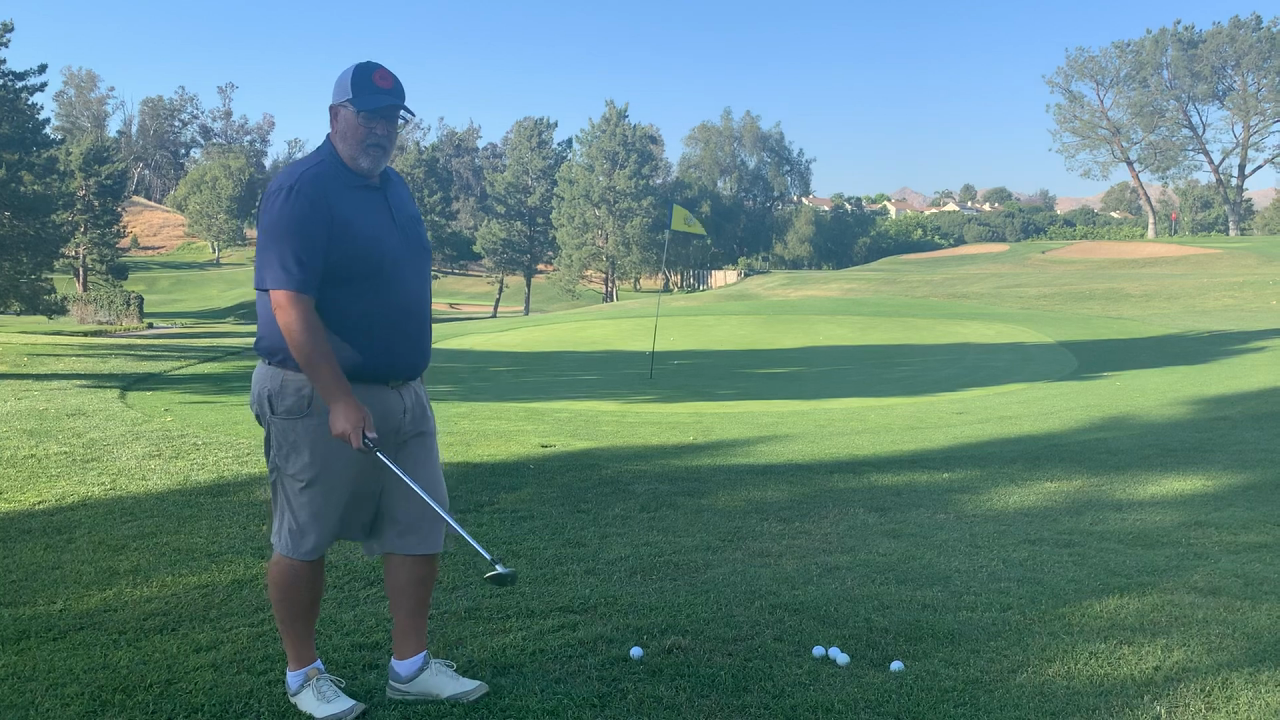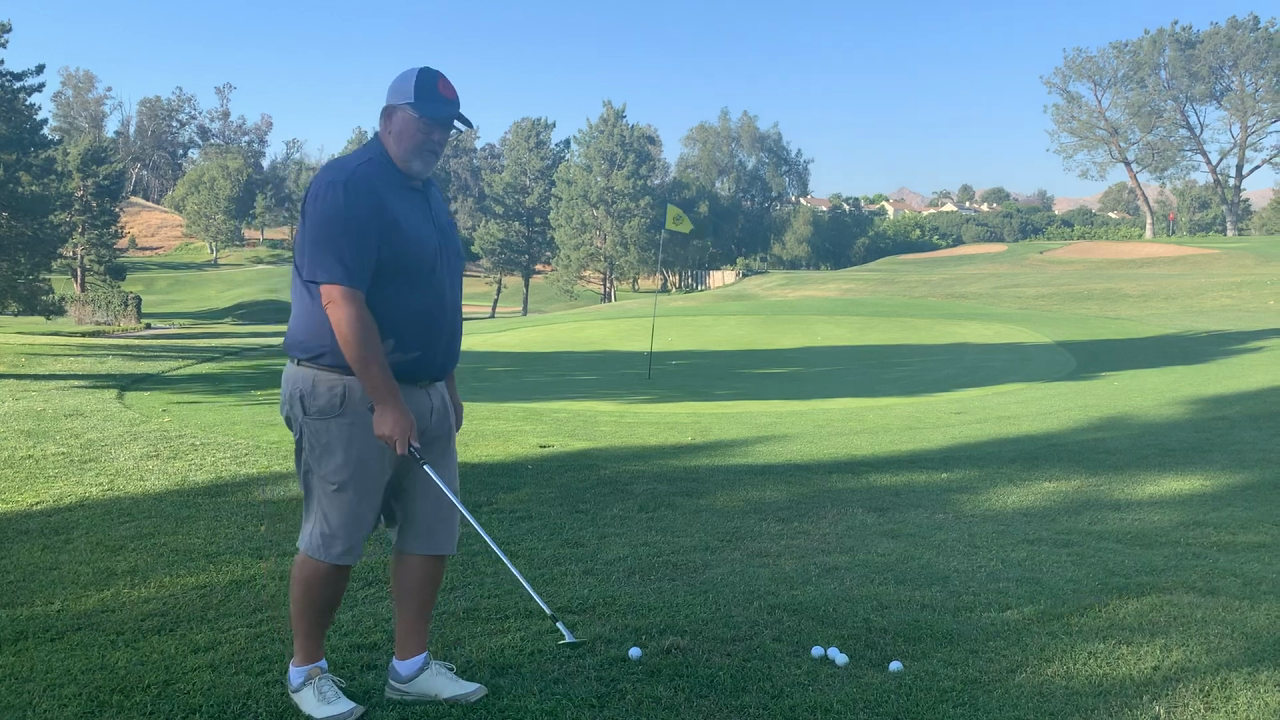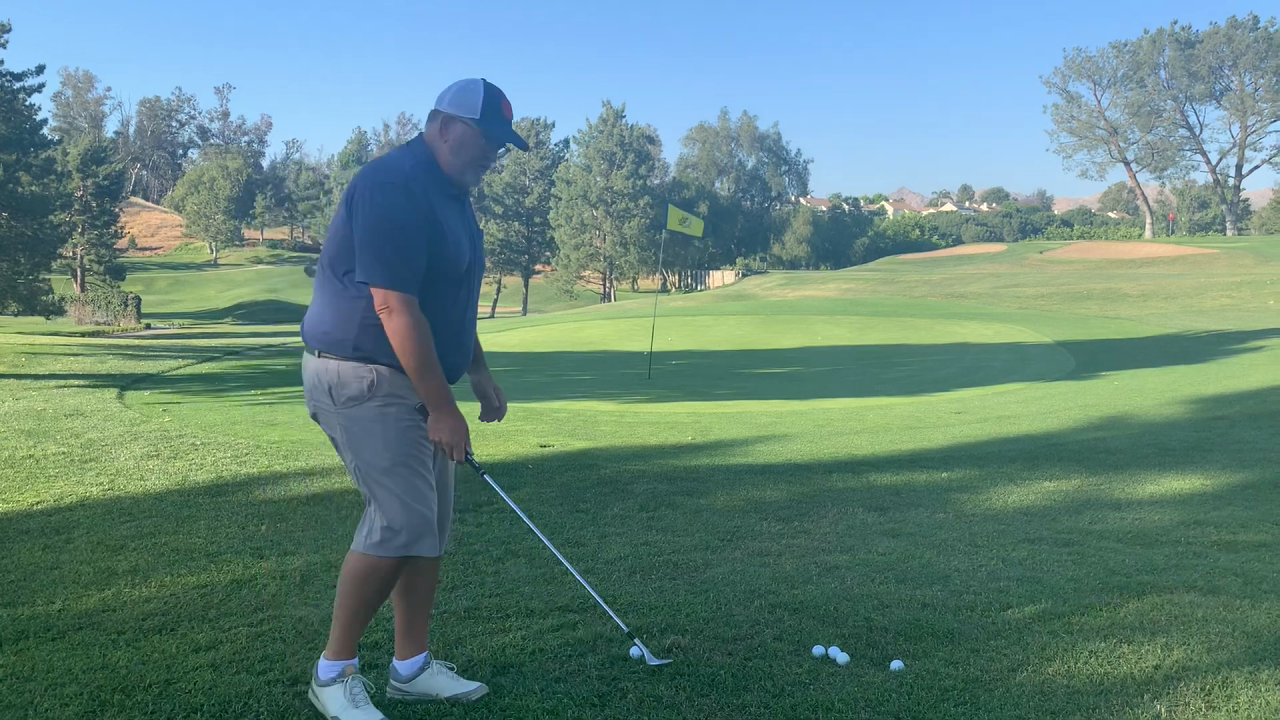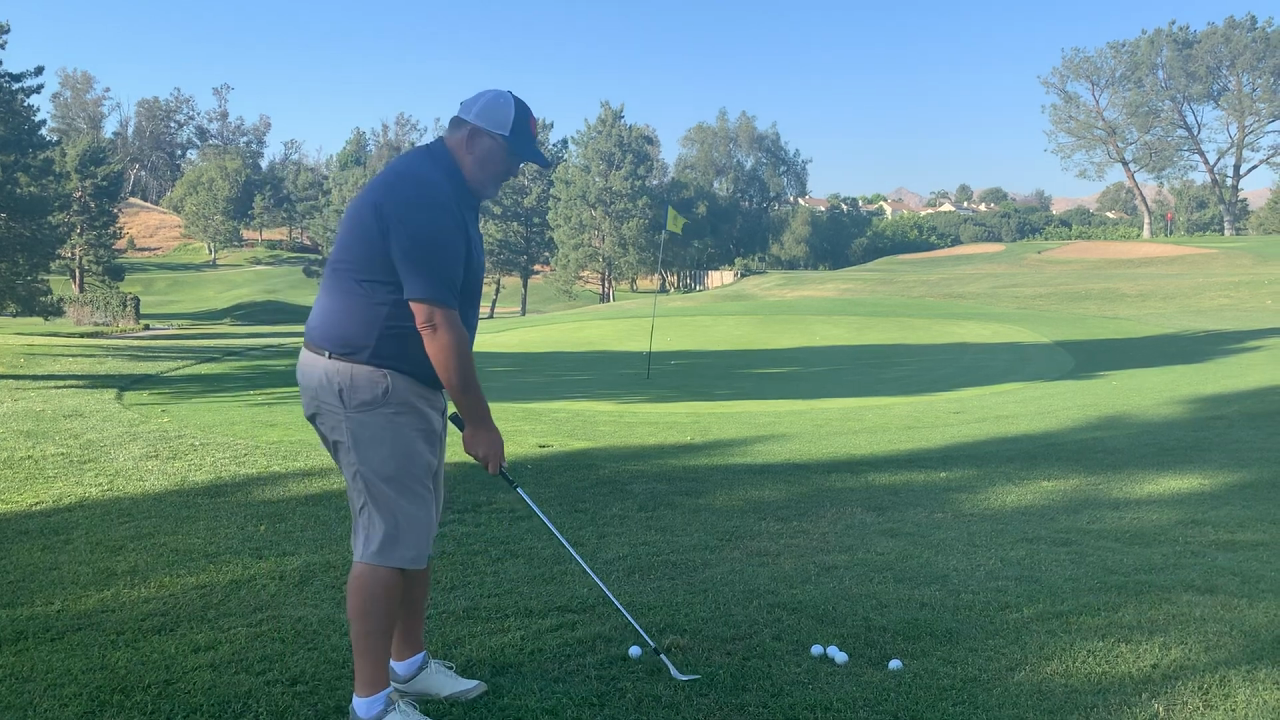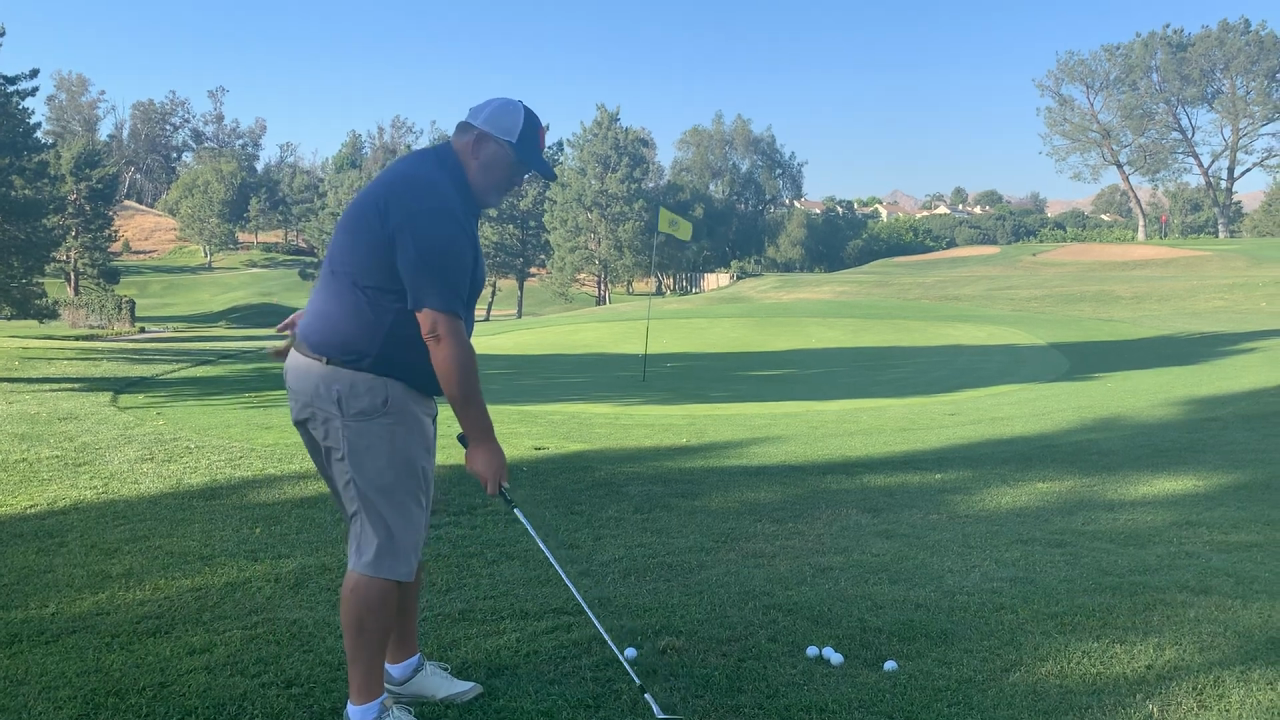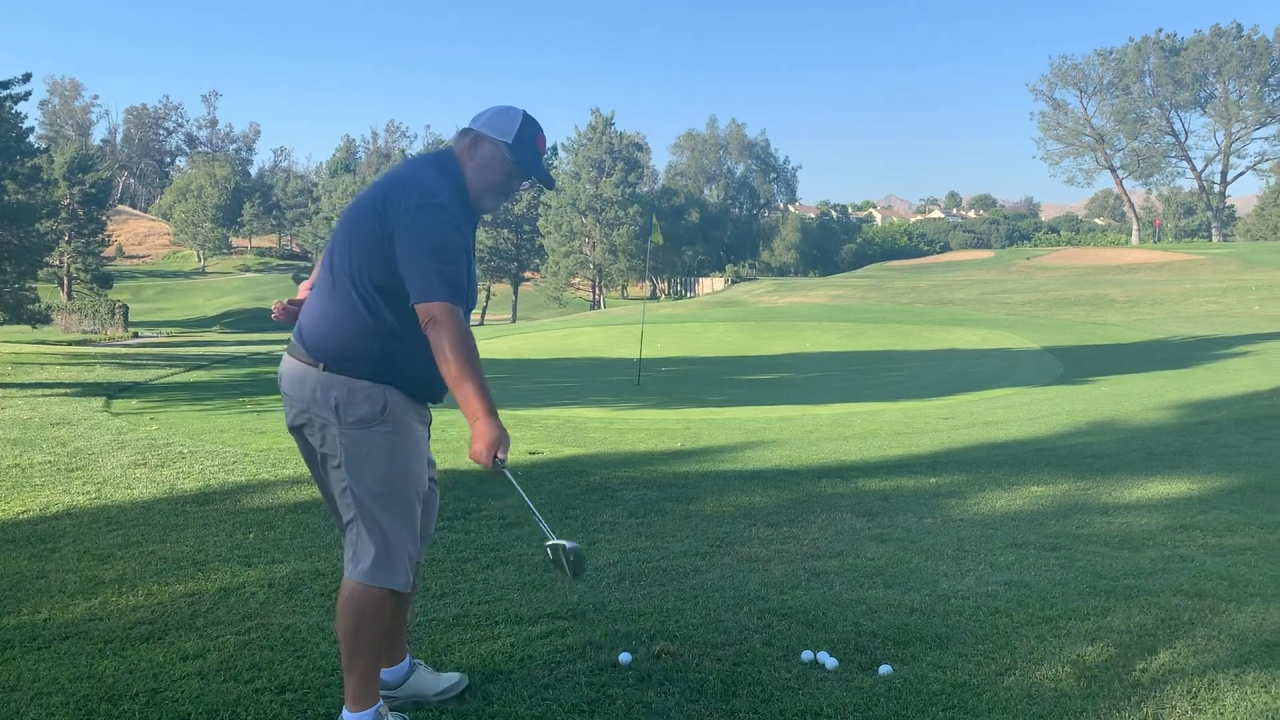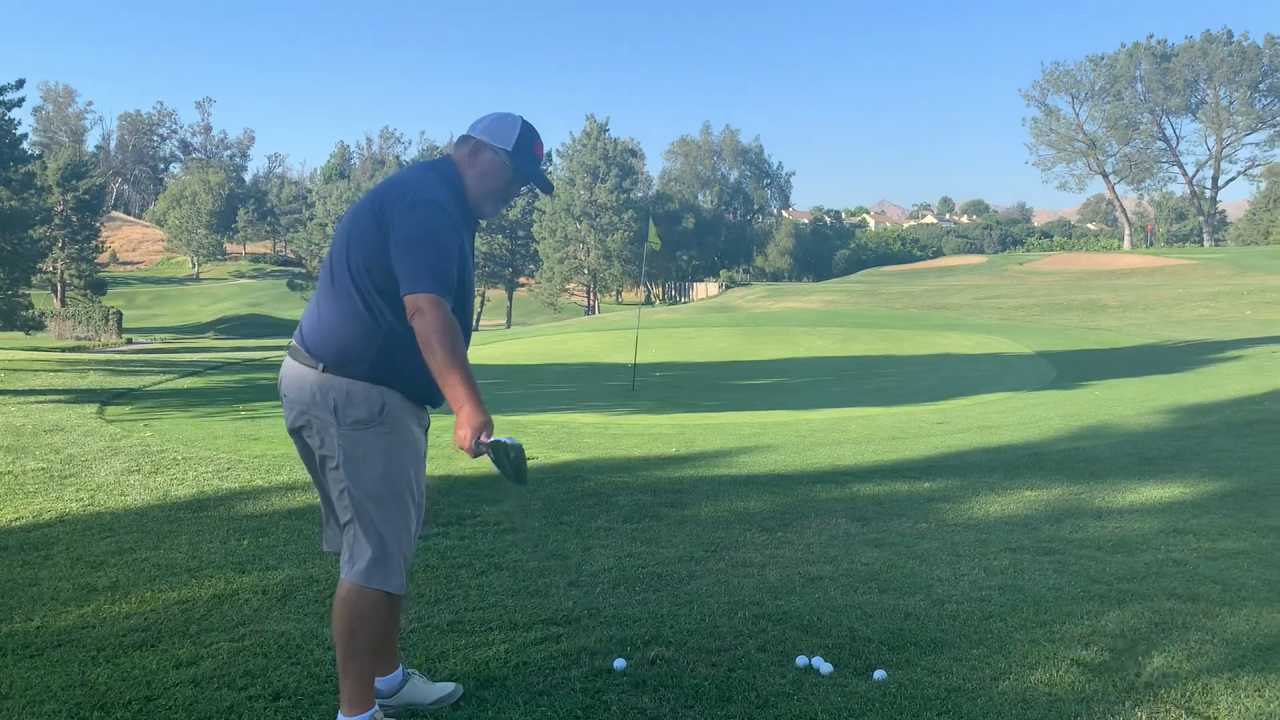
dt=0.3s
person 1, frame 1
left shoulder: (395, 189)
right shoulder: (301, 189)
right elbow: (290, 305)
left wrist: (409, 384)
right wrist: (341, 400)
left hip: (404, 392)
right hip: (318, 396)
left knee: (418, 529)
right knee: (303, 539)
left ankle: (409, 665)
person 1, frame 2
left shoulder: (429, 192)
right shoulder: (347, 185)
right elbow: (342, 302)
left wrist: (447, 386)
right wrist: (387, 403)
left hip: (426, 393)
right hip: (346, 393)
left knee: (431, 530)
right knee: (334, 539)
left ankle: (410, 666)
person 1, frame 3
left shoulder: (448, 192)
right shoulder: (396, 184)
right elbow: (395, 306)
left wrist: (480, 375)
right wrist: (440, 408)
left hip: (412, 381)
right hip: (362, 379)
left knee: (427, 527)
right knee: (397, 525)
left ankle: (411, 664)
person 1, frame 4
left shoulder: (442, 188)
right shoulder: (425, 194)
right elbow: (436, 322)
right wrist: (479, 420)
left hip: (397, 380)
right hip: (364, 382)
left knee: (415, 529)
right knee: (391, 535)
left ankle: (408, 664)
person 1, frame 5
left shoulder: (428, 182)
right shoulder: (433, 200)
left elbow: (356, 255)
right elbow: (443, 333)
left wrist: (315, 320)
right wrist: (481, 439)
left hip: (373, 380)
right hip: (357, 386)
left knee: (407, 529)
right knee: (384, 543)
left ankle: (403, 666)
person 1, frame 6
left shoulder: (428, 187)
right shoulder: (430, 200)
left elbow: (351, 249)
right elbow: (441, 319)
left wrist: (310, 293)
right wrist: (483, 419)
left hip: (369, 384)
right hip: (349, 390)
left knee: (410, 523)
right knee: (381, 548)
left ankle: (392, 670)
person 1, frame 7
left shoulder: (440, 204)
right shoulder: (425, 200)
right elbow: (428, 313)
right wrist: (468, 406)
left hip: (370, 389)
right hip: (349, 393)
left knee: (393, 540)
right knee: (374, 553)
